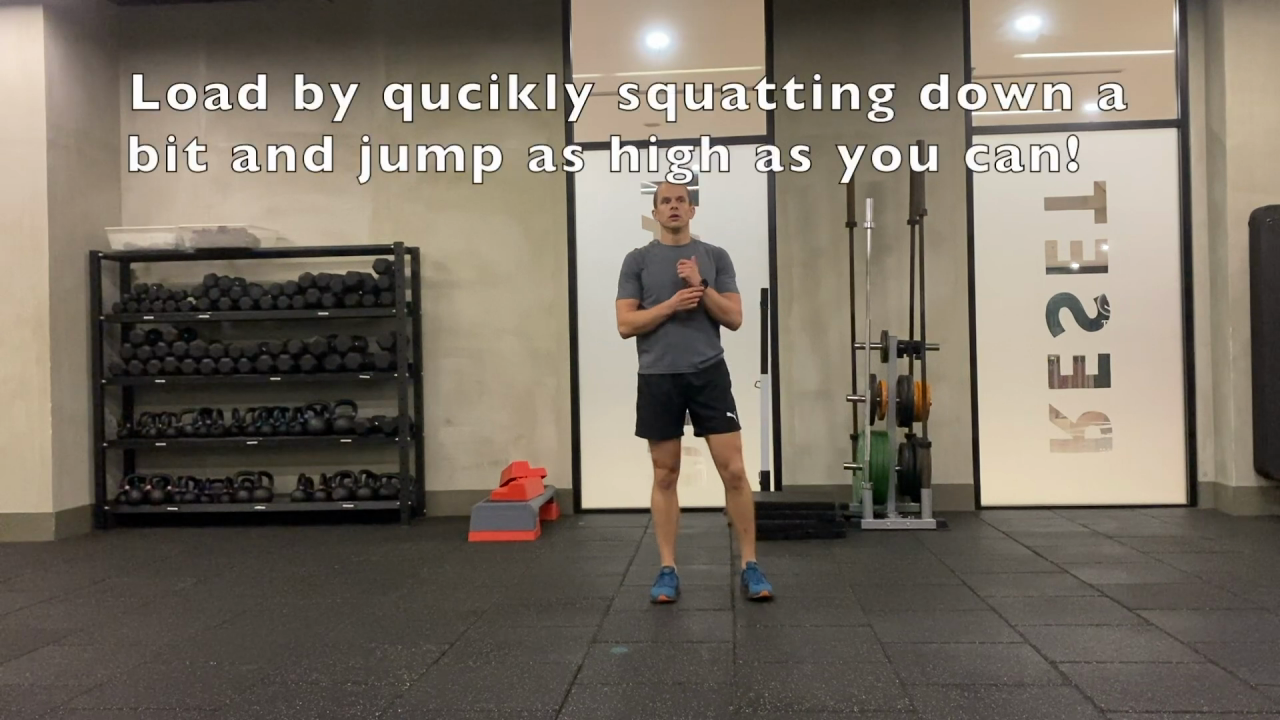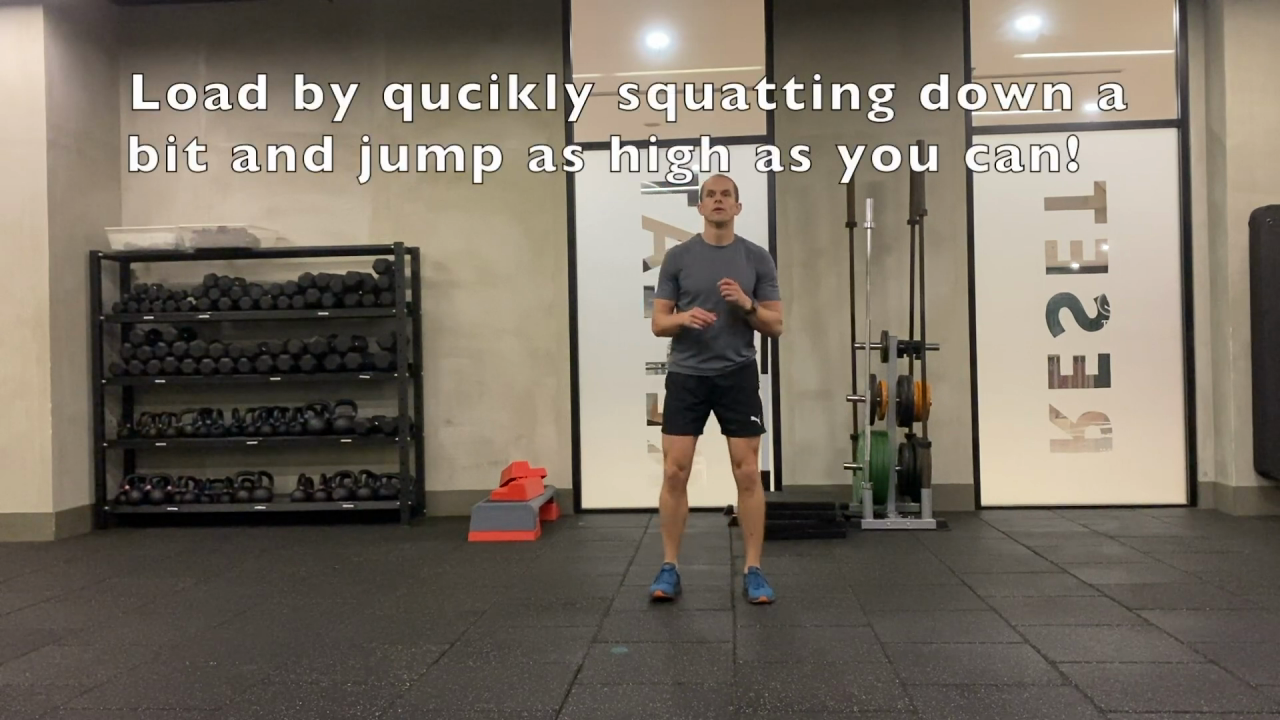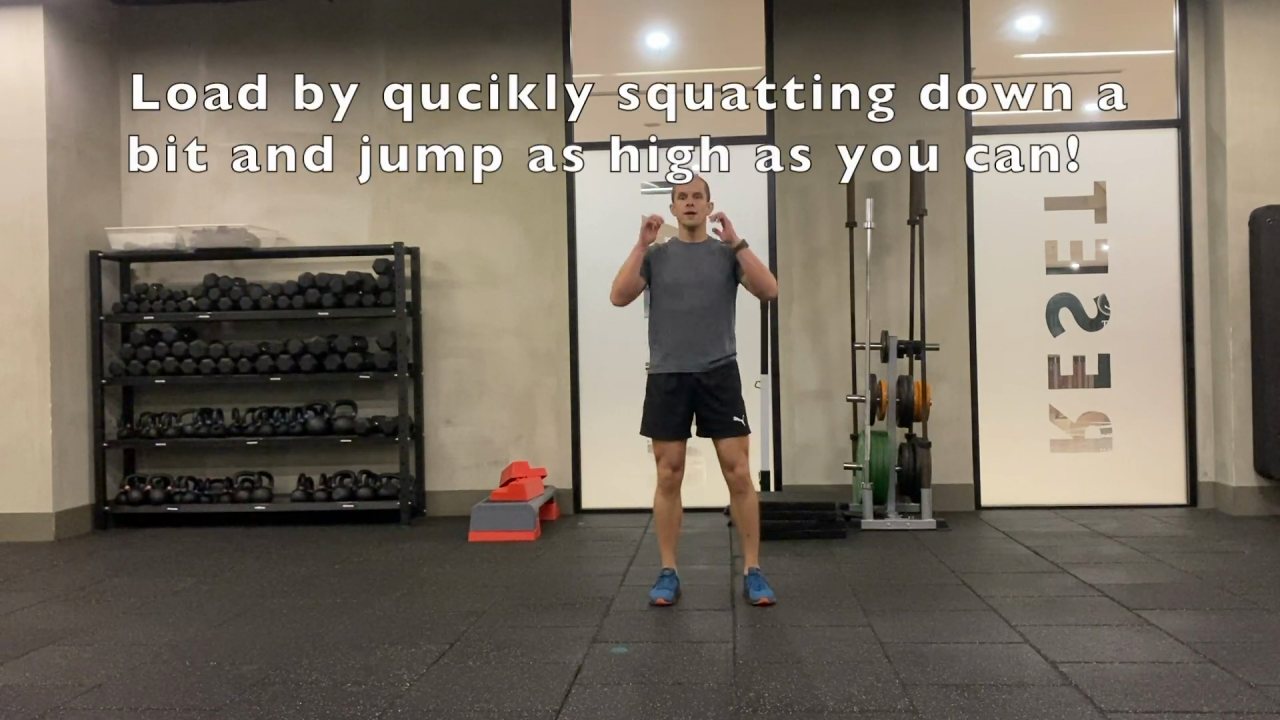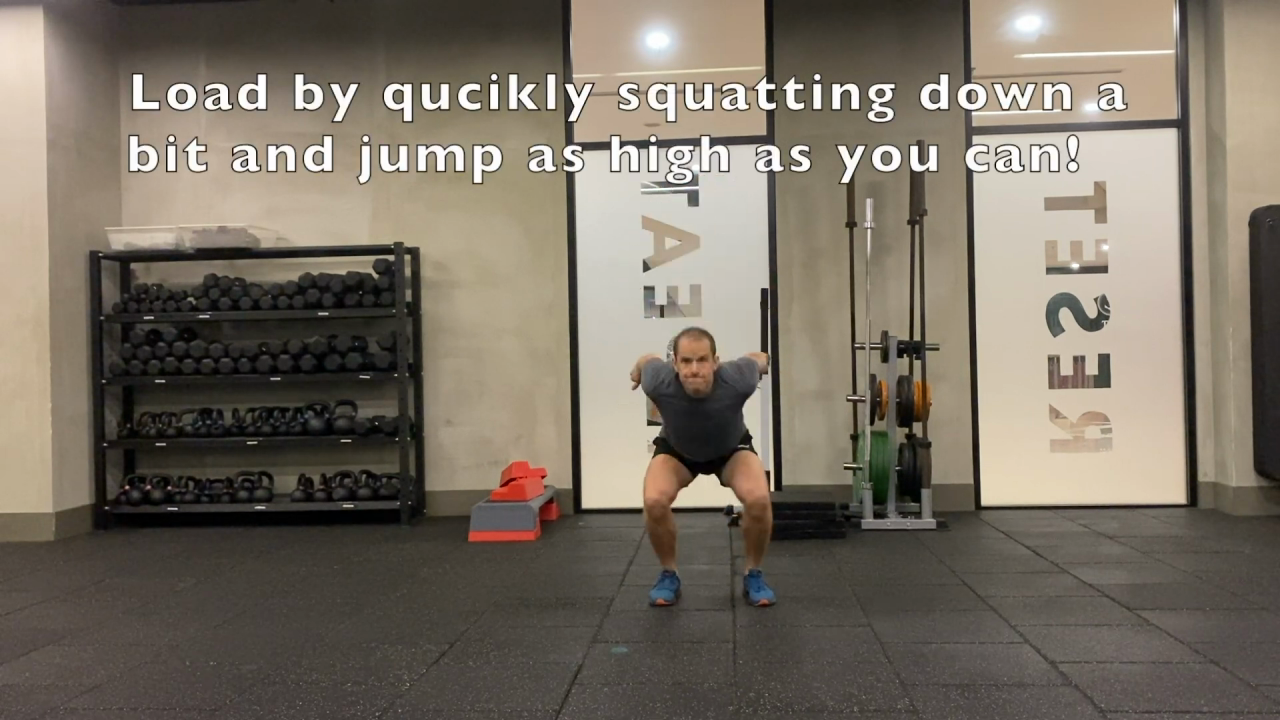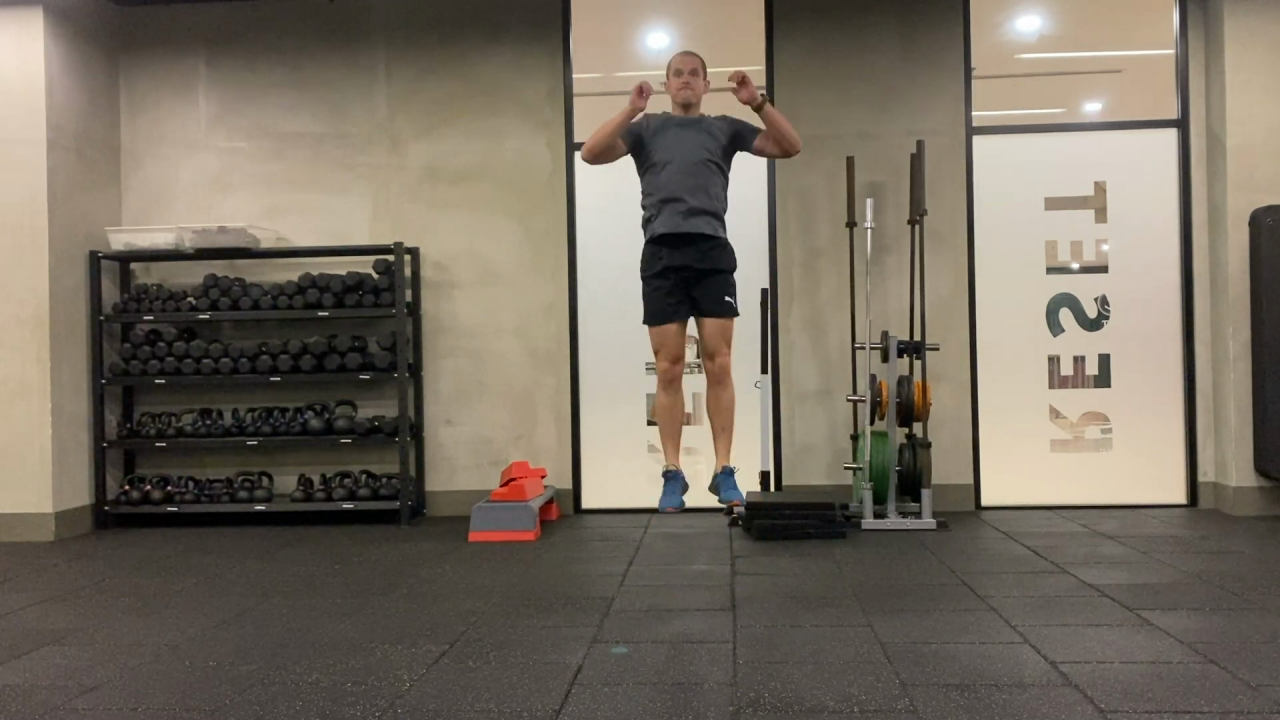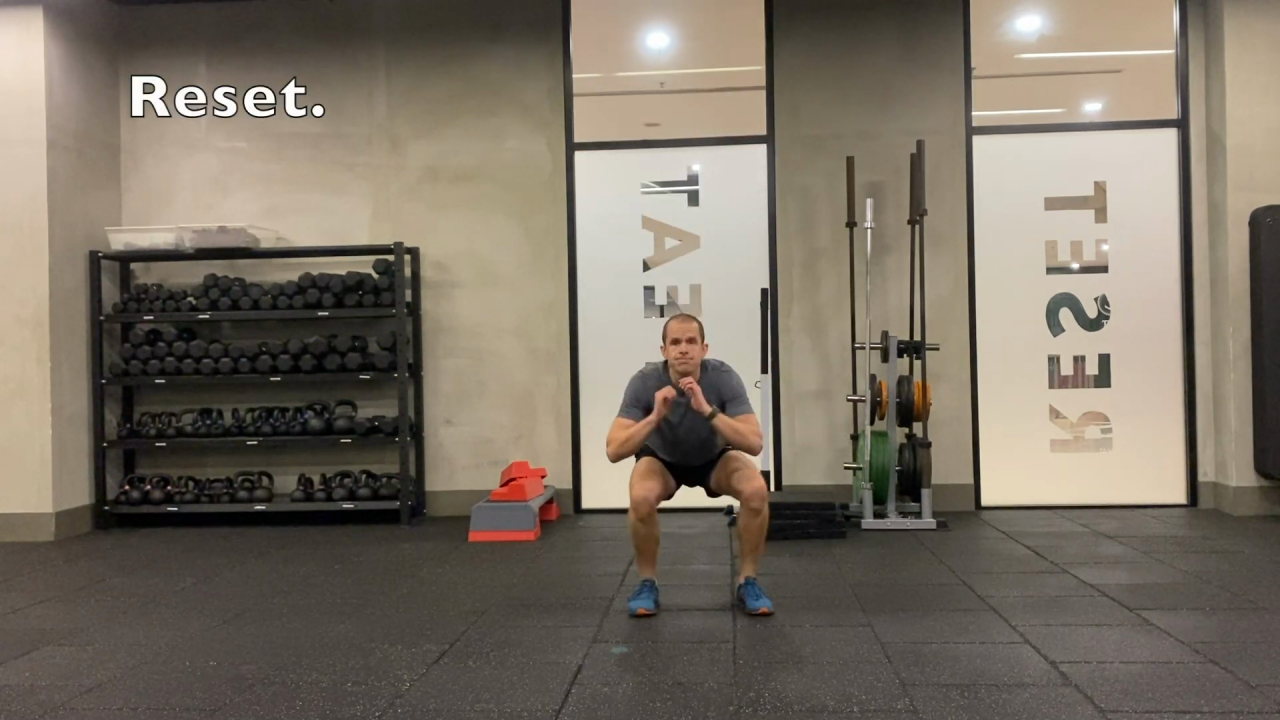
dt=0.7s
person 1, frame 1
left shoulder: (716, 257)
right shoulder: (637, 260)
left elbow: (734, 318)
right elbow: (626, 324)
left wrist: (700, 286)
right wrist: (671, 303)
left hip: (708, 374)
right hip: (658, 378)
left knee: (734, 471)
right knee: (665, 477)
left ankle: (749, 565)
right ankle: (668, 569)
person 1, frame 2
left shoulder: (757, 258)
right shoulder: (677, 257)
left elbow: (775, 326)
right elbow: (659, 324)
left wrist: (747, 304)
right wrist: (681, 320)
left hip: (738, 376)
right hip: (686, 376)
left knee: (747, 475)
right knee: (675, 474)
left ankle: (753, 570)
right ankle: (669, 568)
person 1, frame 3
left shoulder: (729, 251)
right shoulder: (654, 255)
left elbow: (769, 290)
right elbow: (619, 297)
left wrist: (736, 241)
right wrist: (642, 243)
left hip: (719, 374)
right hip: (667, 377)
left knee: (739, 476)
right knee: (668, 478)
left ankle: (753, 571)
right ankle: (668, 572)
person 1, frame 4
left shoulder: (737, 379)
right shoulder: (661, 382)
left elbow: (754, 362)
right elbow: (648, 362)
left wrist: (761, 360)
right wrist: (638, 369)
left hip: (729, 448)
right hip: (677, 452)
left knee: (758, 498)
right knee: (655, 500)
left ankle: (753, 572)
right ankle: (669, 573)
person 1, frame 5
left shoulder: (727, 128)
right shoulder: (645, 128)
left elbow: (790, 147)
right elbow: (591, 154)
left wrist: (758, 102)
right wrist: (631, 110)
left hip: (712, 252)
right hip: (662, 254)
left knee: (718, 366)
right knee: (669, 368)
left ankle: (724, 470)
right ankle: (672, 472)
person 1, frame 6
left shoulder: (723, 378)
right shoulder: (644, 382)
left elbow: (754, 444)
right elbow: (614, 450)
left wrist: (707, 410)
right wrist: (655, 416)
left hip: (713, 458)
right hip: (662, 459)
left knee: (756, 491)
right knee: (640, 500)
left ankle: (747, 581)
right ankle: (647, 582)
